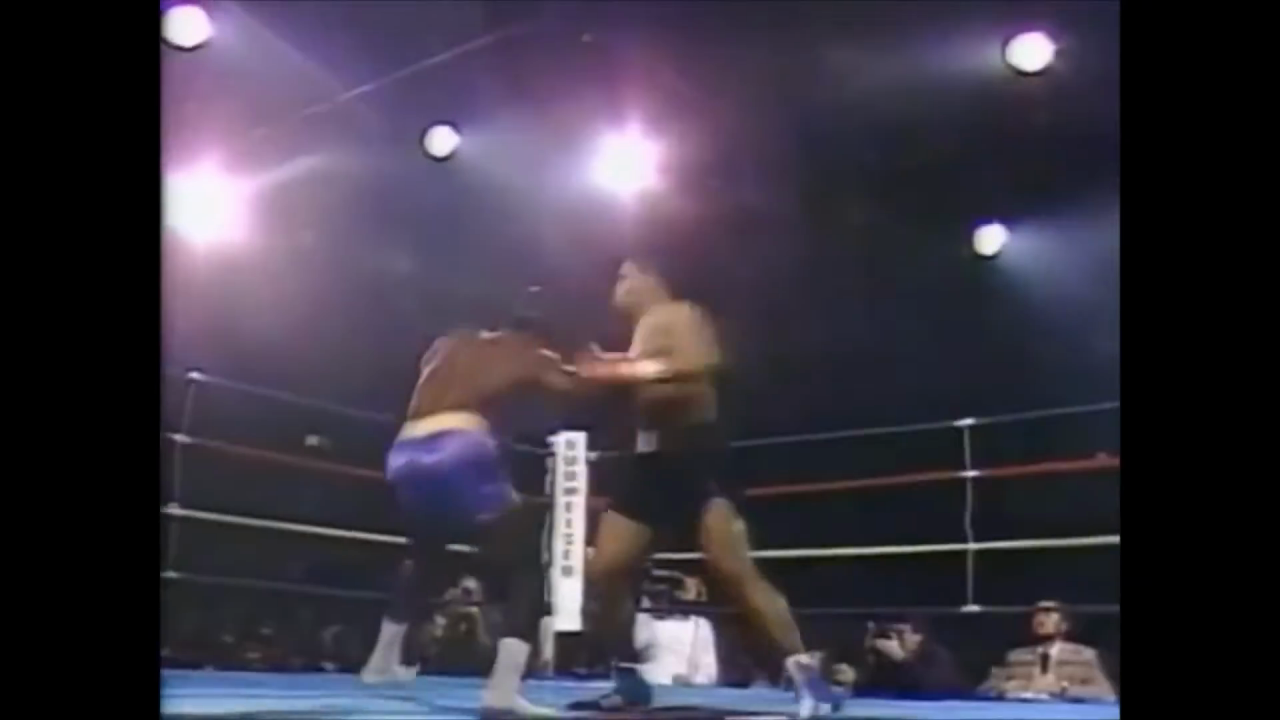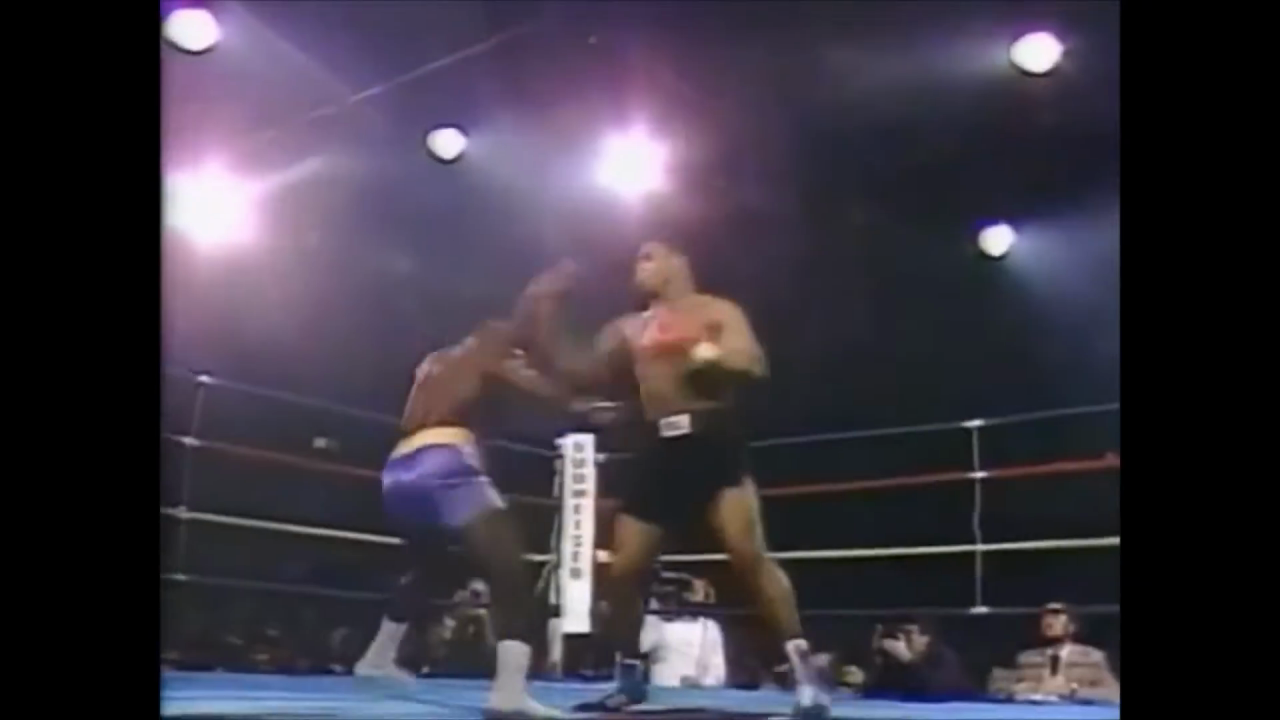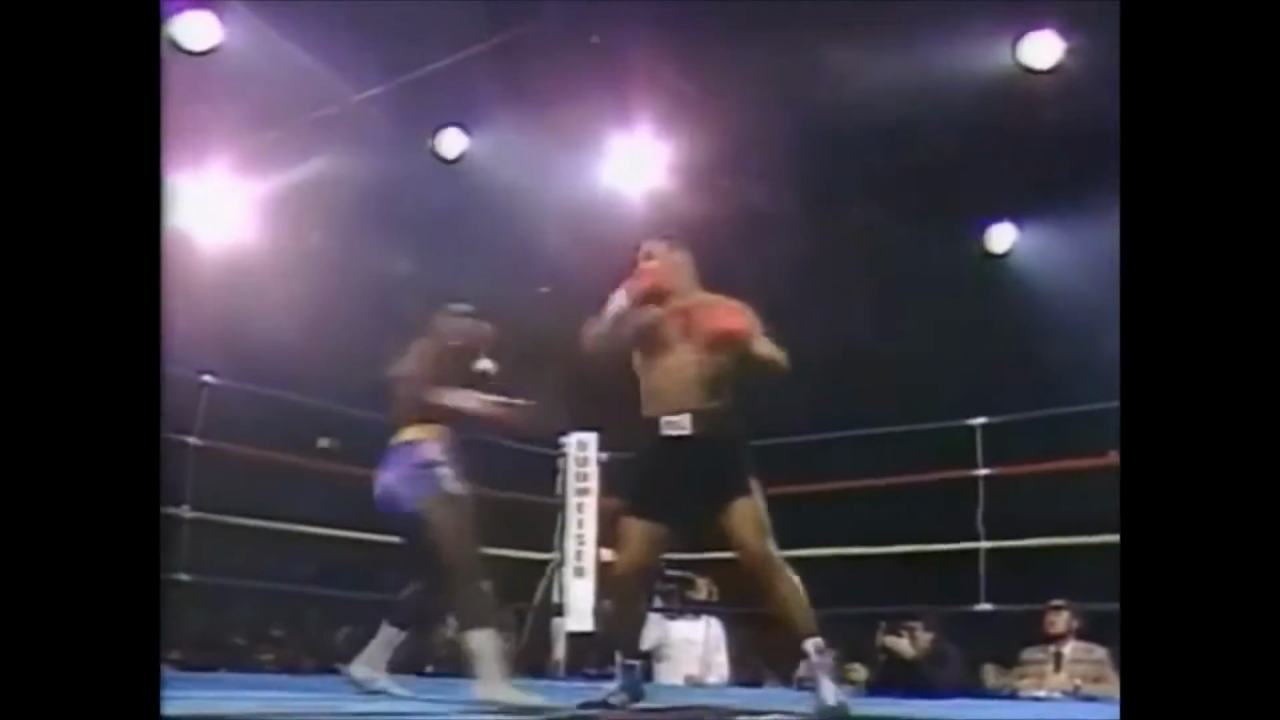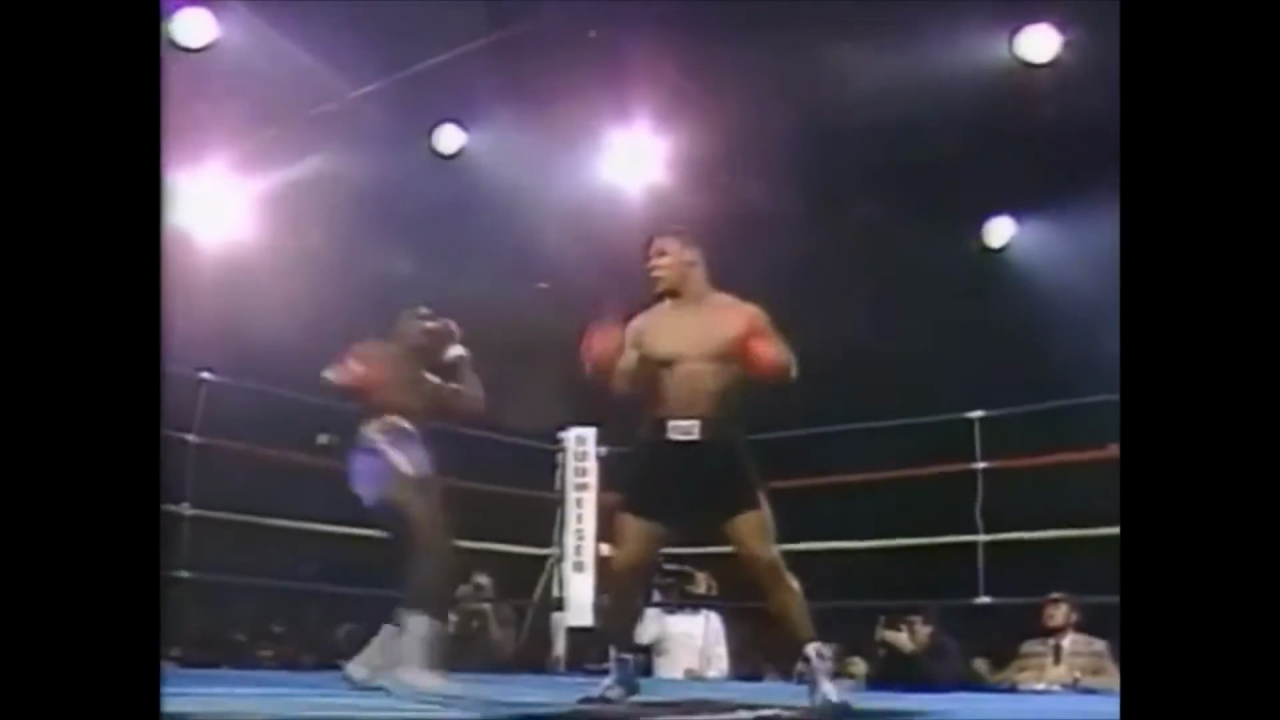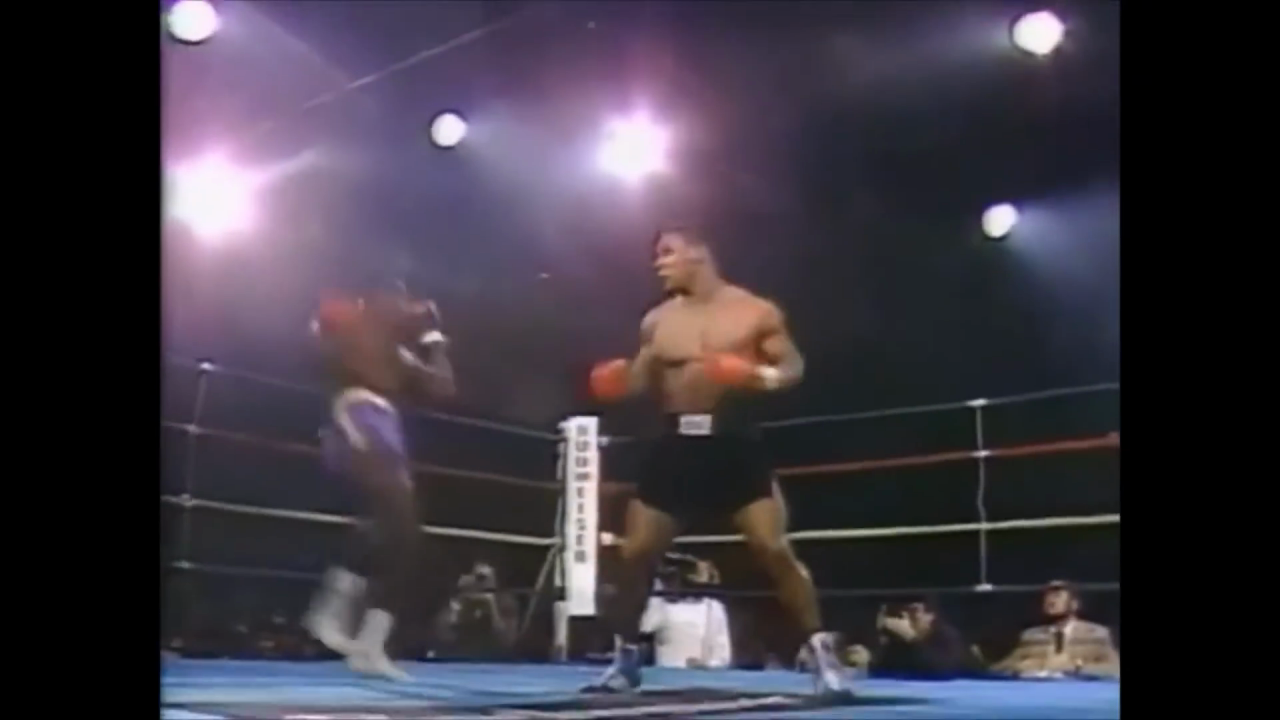
dt=0.1s
person 1, frame 1
left shoulder: (677, 318)
right shoulder: (647, 332)
left elbow: (693, 365)
left wrist: (625, 370)
left hip: (695, 456)
right hip: (655, 460)
left knee: (733, 573)
right knee: (604, 571)
left ankle: (806, 676)
right ankle: (627, 682)
person 1, frame 2
left shoulder: (718, 312)
right shoulder: (632, 327)
left elbow: (751, 365)
right elbow: (579, 371)
left wrist: (695, 350)
right wrist: (545, 309)
left hip: (713, 443)
right hip: (661, 448)
left knee: (748, 554)
right knee: (623, 571)
left ankle: (802, 667)
right ankle: (630, 678)
person 1, frame 3
left shoulder: (729, 311)
right shoulder: (638, 318)
left elbow: (776, 362)
right elbow: (594, 343)
left wrist: (742, 338)
right wrist: (625, 300)
left hip: (716, 442)
right hip: (662, 448)
left knee: (760, 556)
right knee: (629, 570)
left ankle: (821, 668)
right ankle: (628, 677)
person 1, frame 4
left shoulder: (744, 315)
right shoulder: (644, 323)
left elbow: (787, 366)
right elbow: (623, 385)
left wrist: (771, 362)
right wrist: (608, 364)
left hip: (720, 447)
right hip: (661, 449)
left knee: (765, 561)
right knee: (626, 566)
left ankle: (820, 668)
right ankle: (621, 671)
person 1, frame 5
left shoulder: (756, 311)
right shoulder: (657, 320)
left elbow: (793, 367)
right elbow: (639, 382)
left wrist: (762, 376)
right wrist: (617, 380)
left hip: (734, 443)
right hip: (678, 444)
left knee: (774, 551)
right knee: (635, 555)
left ankle: (825, 658)
right ankle: (624, 662)
person 2, frame 1
left shoulder: (447, 345)
right shoulder: (524, 353)
left hip: (407, 454)
right hip: (463, 447)
left knee: (426, 560)
right knee: (524, 567)
left ankle: (383, 659)
person 2, frame 2
left shoulder: (436, 362)
right shoulder: (485, 353)
right elbow: (537, 388)
left hip: (401, 471)
right hip: (447, 464)
left knee: (424, 567)
right knee: (510, 576)
left ankle: (378, 657)
person 2, frame 3
left shoulder: (457, 370)
right shoulder: (428, 351)
right elbow: (420, 389)
left wrist: (480, 361)
right wrist: (470, 403)
left hip: (397, 474)
right hip: (421, 463)
left knee: (434, 578)
right knee: (465, 570)
left ankle: (370, 661)
right ankle: (492, 680)
person 2, frame 4
left shoulder: (425, 379)
right shoulder: (380, 354)
left elbow: (472, 402)
right elbow: (343, 375)
left wrist: (456, 354)
right wrist: (357, 380)
right hip: (386, 444)
left knee: (432, 553)
right knee: (434, 548)
left ankle: (370, 662)
right ankle: (411, 660)
person 2, frame 5
left shoulder: (403, 354)
right shoulder: (353, 331)
left elbow: (443, 390)
left wrist: (432, 337)
left hip: (388, 427)
right hip: (359, 416)
left knee: (403, 538)
right knee: (394, 516)
left ankle: (369, 648)
right ankle: (332, 610)
